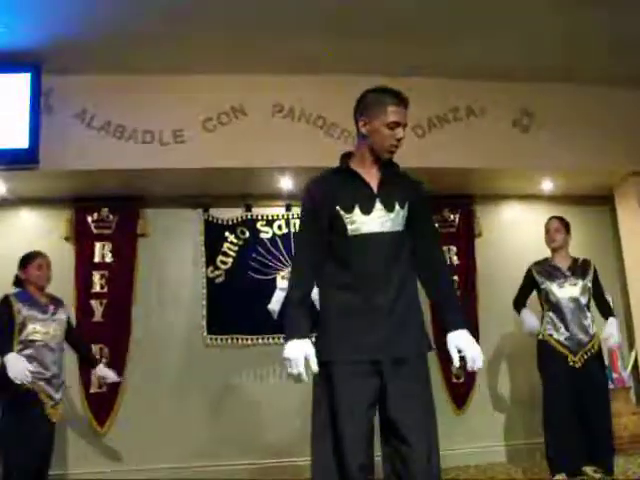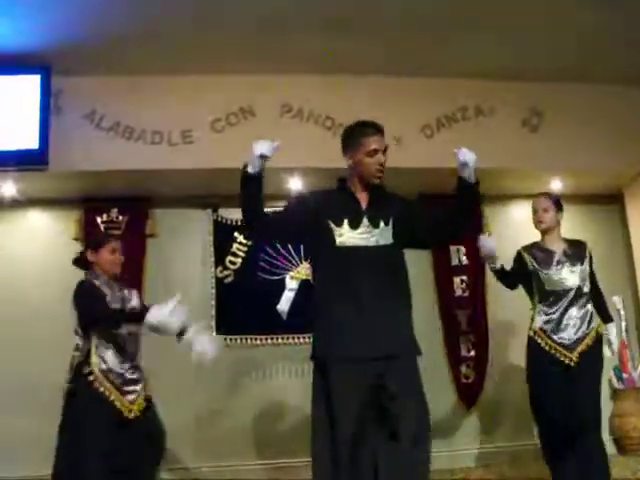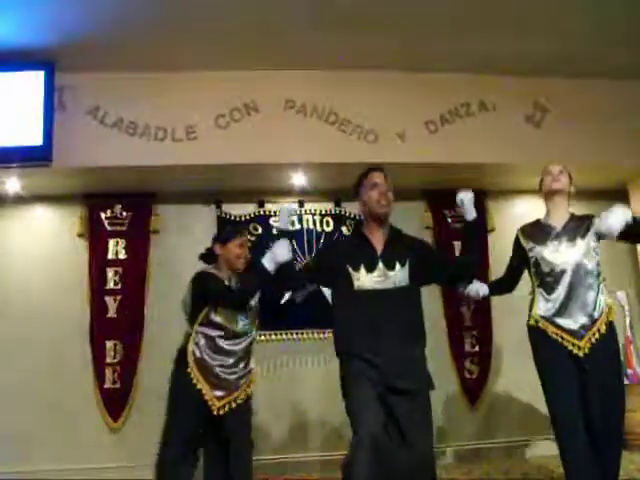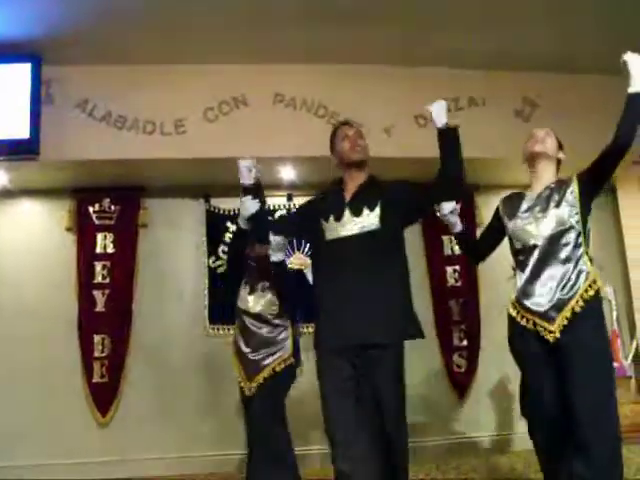
dt=0.7s
person 1, frame 1
left shoulder: (409, 189)
right shoulder: (325, 189)
left elbow: (431, 261)
right elbow: (305, 265)
left wrist: (456, 324)
right wrist: (297, 331)
left hip: (405, 342)
right hip: (345, 344)
person 1, frame 2
left shoulder: (397, 208)
right shoulder: (317, 206)
left elbow: (448, 231)
right elbow: (260, 225)
left wrist: (467, 182)
right wrist: (253, 172)
left hip: (395, 343)
right hip: (341, 345)
left knee: (409, 436)
right knee: (345, 441)
person 1, frame 3
left shoulder: (413, 249)
right shoulder: (338, 252)
left elbow: (460, 275)
right elbow: (294, 280)
left wrist: (469, 221)
left hip: (408, 368)
right hip: (361, 366)
right knee: (369, 438)
person 1, frame 4
left shoulder: (393, 195)
right shoulder: (318, 207)
left elbow: (447, 184)
right elbow: (269, 231)
left wrist: (444, 128)
right wrist: (250, 190)
left hip: (382, 330)
right hip: (334, 335)
left knee: (386, 425)
right knee: (346, 432)
person 2, frame 1
left shoulder: (587, 267)
right shoulder: (537, 270)
left elbow: (601, 300)
right elbow: (518, 300)
left wrist: (612, 321)
right wrist: (525, 313)
left hip: (588, 345)
right hip: (552, 346)
left knee: (594, 402)
right knee: (557, 403)
person 2, frame 2
left shoulder: (582, 249)
right shoulder: (527, 254)
left elbow: (594, 290)
right elbow: (512, 282)
left wrist: (610, 325)
right wrist: (492, 260)
left hip: (586, 341)
right hip: (545, 344)
left knee: (586, 415)
right knee: (553, 413)
person 2, frame 3
left shoulder: (593, 224)
right shoulder: (527, 234)
right elbow: (509, 282)
right wrist: (482, 289)
left hip: (598, 329)
right hip: (549, 333)
left knee: (606, 413)
right knee: (568, 417)
person 2, frame 4
left shoulder: (580, 188)
right shoulder: (509, 205)
right elbow: (477, 252)
right wrist: (454, 224)
left hip: (580, 311)
right hip: (527, 318)
left knee: (592, 417)
right knee: (546, 418)
person 3, frame 1
left shoulder: (58, 306)
left elbow: (73, 338)
left wrist: (97, 366)
left hip: (50, 387)
right hip: (23, 386)
left knee: (42, 450)
right knee: (24, 450)
person 3, frame 2
left shoulder: (126, 290)
right shoulder: (87, 289)
left elbow: (149, 314)
right elbow: (107, 315)
left wrist: (186, 332)
right wrist: (151, 316)
left hip: (128, 379)
right hip: (94, 379)
left knee: (149, 440)
right knee: (88, 455)
person 3, frame 3
left shoulder: (247, 284)
right shoulder: (204, 280)
right elbow: (236, 299)
right wrist: (270, 261)
left hip: (234, 379)
right hip: (195, 373)
left knee: (236, 449)
right knee: (179, 447)
person 3, frame 4
left shoulder: (285, 276)
right shoulder: (248, 274)
left elbow: (287, 293)
right elbow: (237, 245)
left wrist: (277, 256)
left hip: (278, 361)
right hip: (250, 363)
left knee: (266, 427)
right knee: (262, 430)
